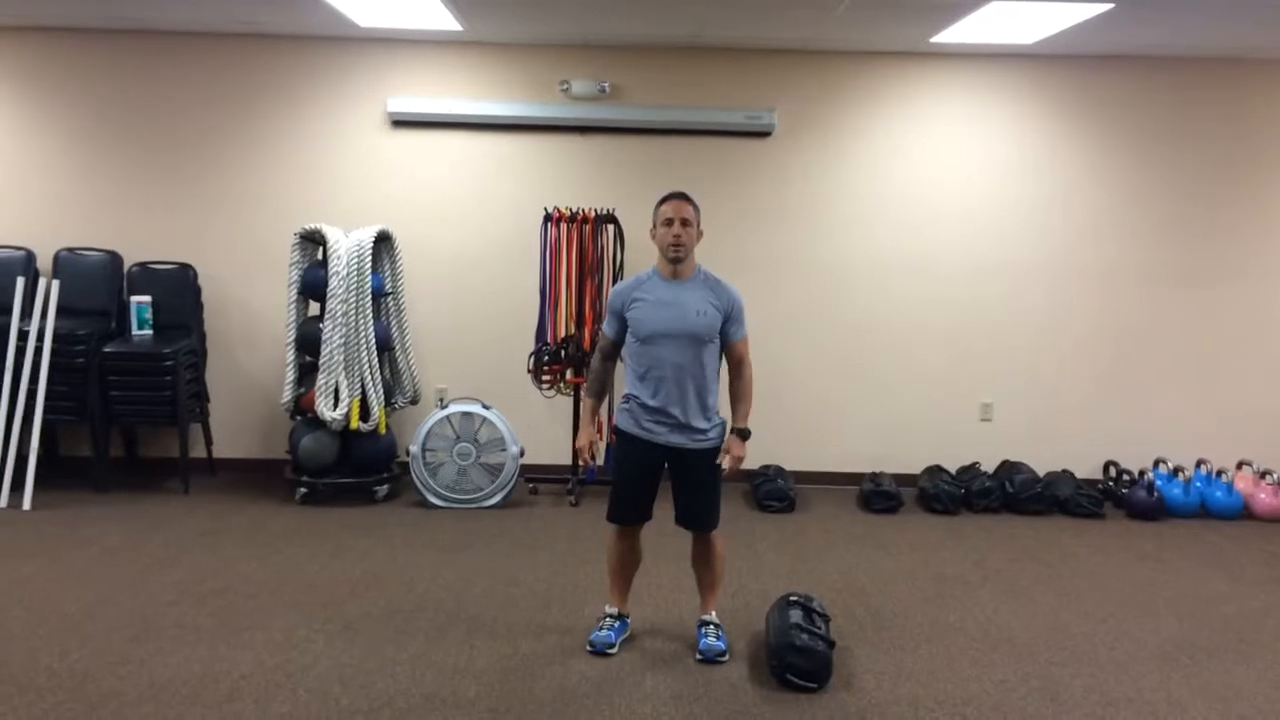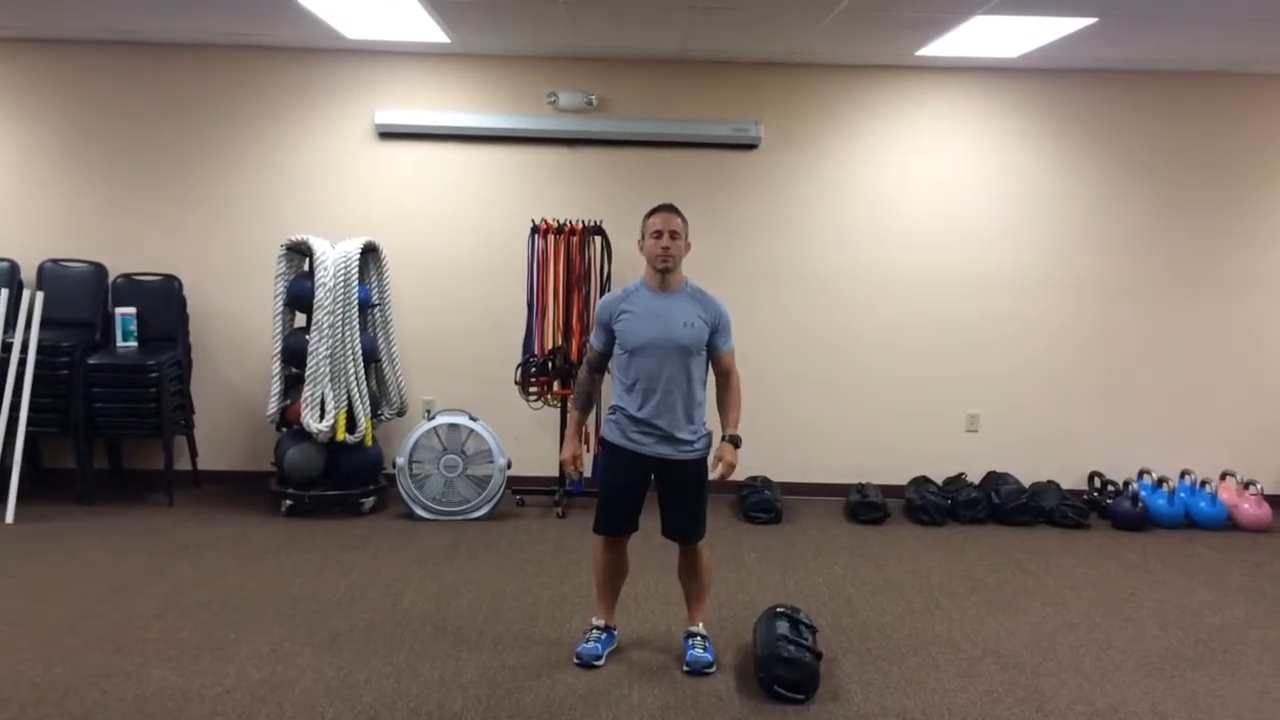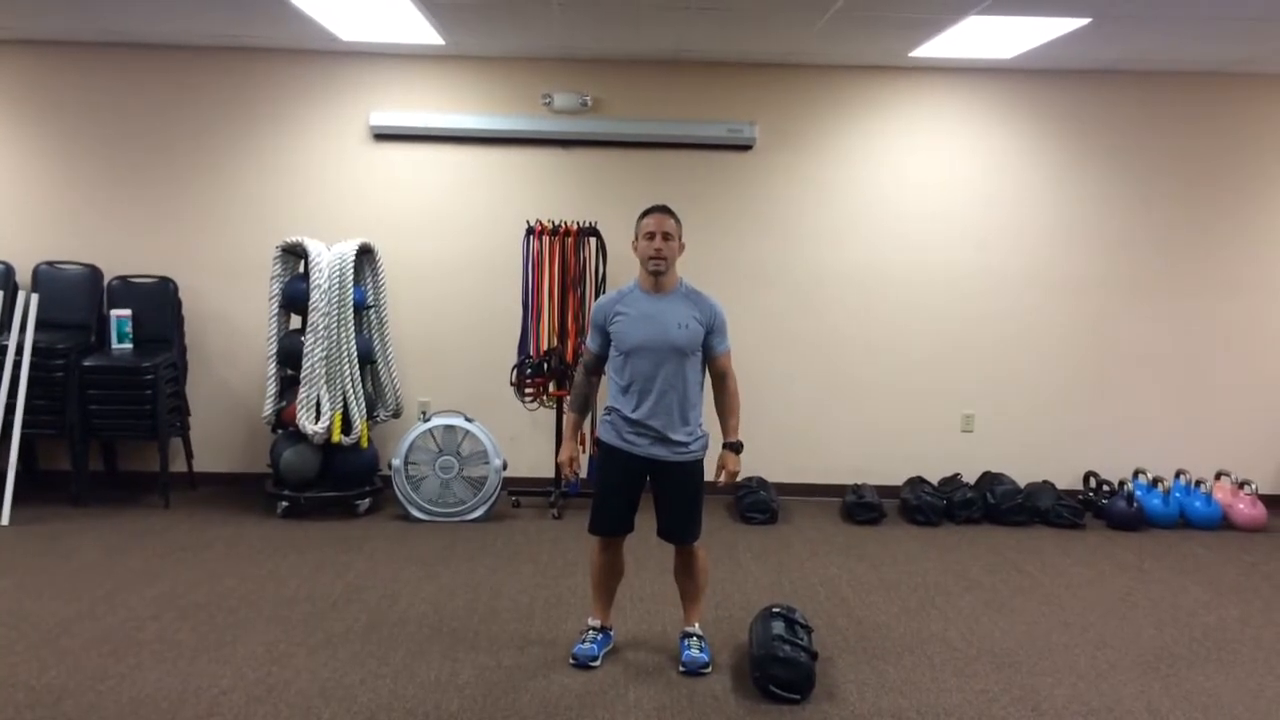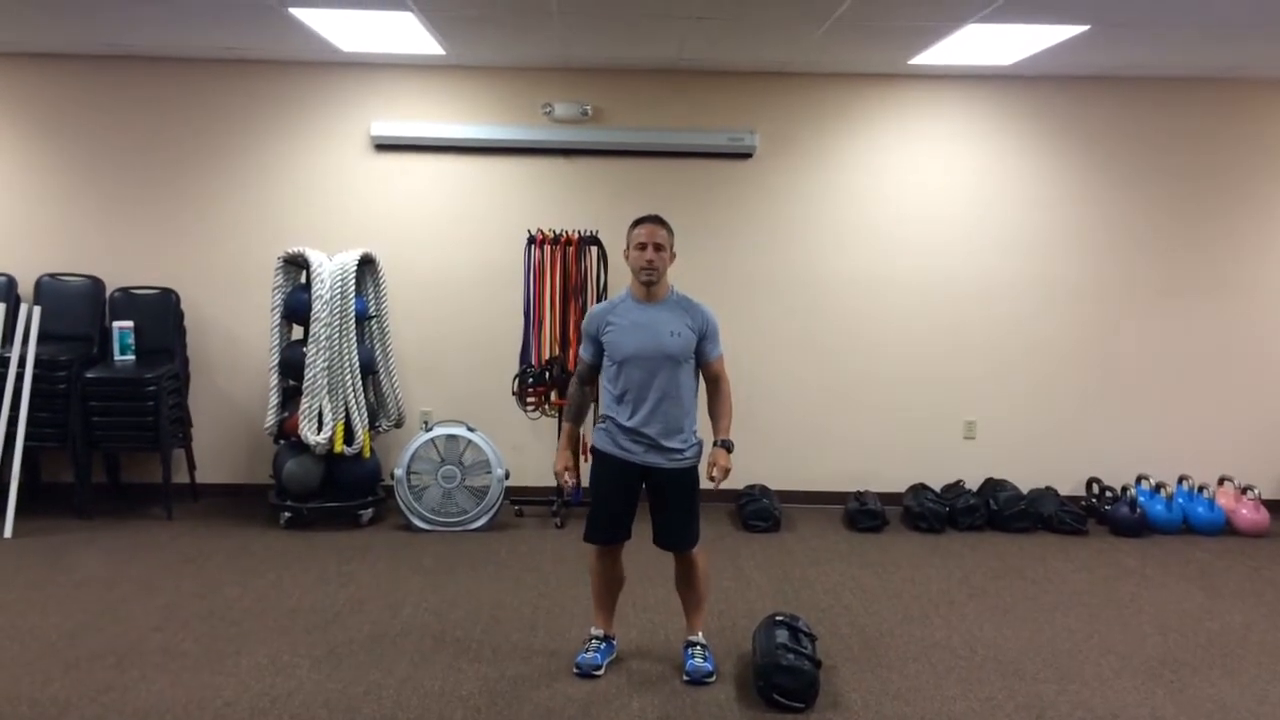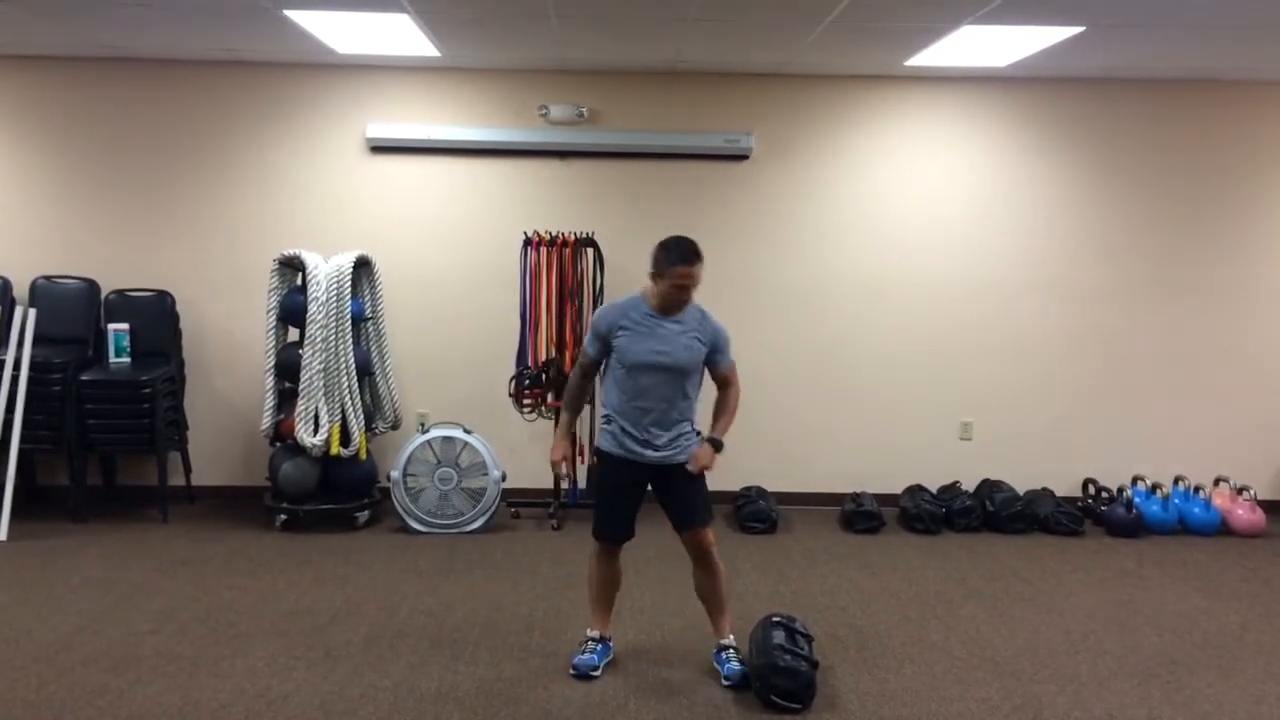
dt=1s
person 1, frame 1
left shoulder: (723, 297)
right shoulder: (627, 294)
left elbow: (740, 366)
right elbow: (603, 359)
left wrist: (739, 431)
right wrist: (588, 422)
left hip: (701, 437)
right hip: (637, 431)
left knee: (704, 530)
right knee: (625, 524)
left ankle: (709, 619)
right ankle: (617, 614)
person 1, frame 2
left shoulder: (710, 309)
right shoulder: (614, 305)
left elbow: (727, 376)
right elbow: (591, 371)
left wrist: (730, 438)
right wrist: (573, 433)
left hip: (687, 447)
right hip: (623, 442)
left knee: (691, 542)
right knee: (612, 535)
left ankle: (697, 631)
right ankle: (603, 626)
person 1, frame 3
left shoulder: (705, 310)
right shoulder: (609, 308)
left elbow: (723, 379)
right elbow: (587, 374)
left wrist: (732, 444)
right wrist: (569, 436)
left hip: (682, 449)
right hip: (618, 443)
left knee: (686, 543)
right knee: (608, 538)
left ankle: (692, 631)
right ankle: (599, 627)
person 1, frame 4
left shoulder: (696, 318)
right shoulder: (601, 317)
left elbow: (717, 383)
right elbow: (582, 382)
left wrist: (722, 443)
right wrist: (565, 444)
left hip: (677, 456)
right hip: (614, 452)
left knee: (685, 550)
right knee: (606, 545)
left ankle: (695, 639)
right ankle: (602, 635)
person 1, frame 5
left shoulder: (709, 330)
right shoulder: (613, 317)
left elbow: (729, 389)
right elbow: (582, 375)
left wrist: (713, 441)
right wrist: (563, 432)
left hip: (679, 454)
right hip: (617, 451)
left knee: (702, 545)
right knee: (607, 545)
left ankle: (725, 643)
right ankle: (599, 638)
